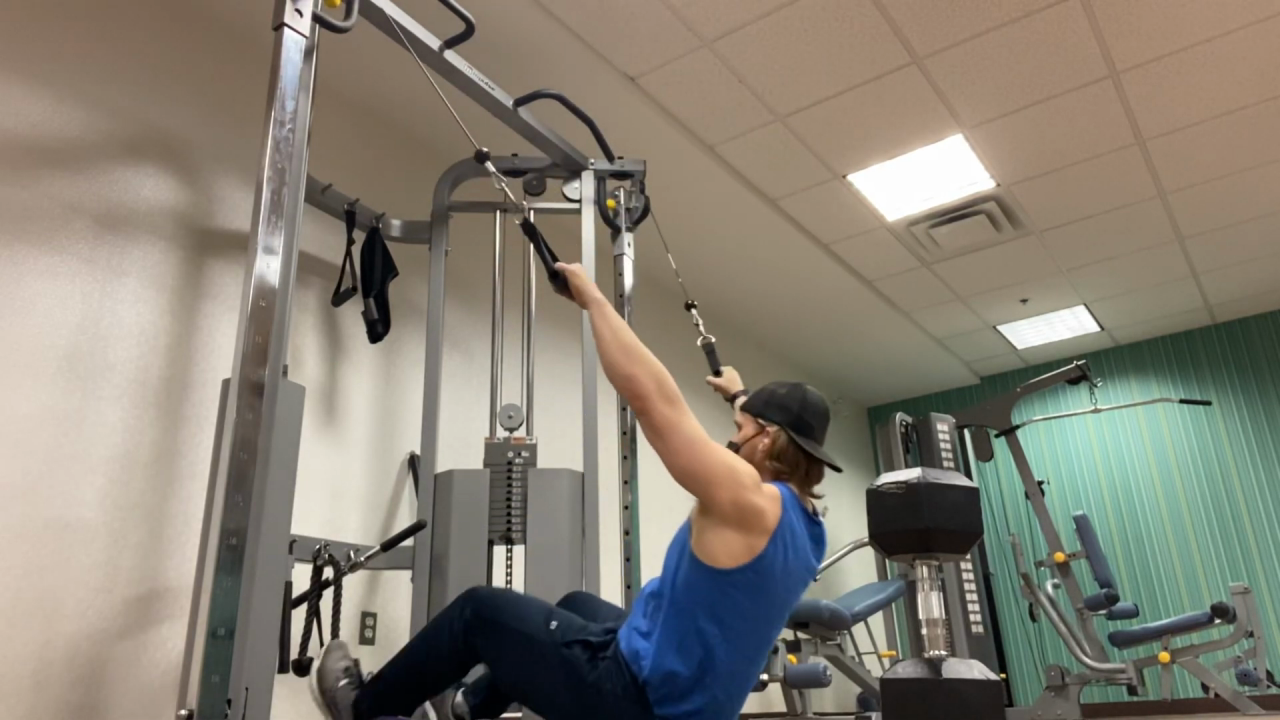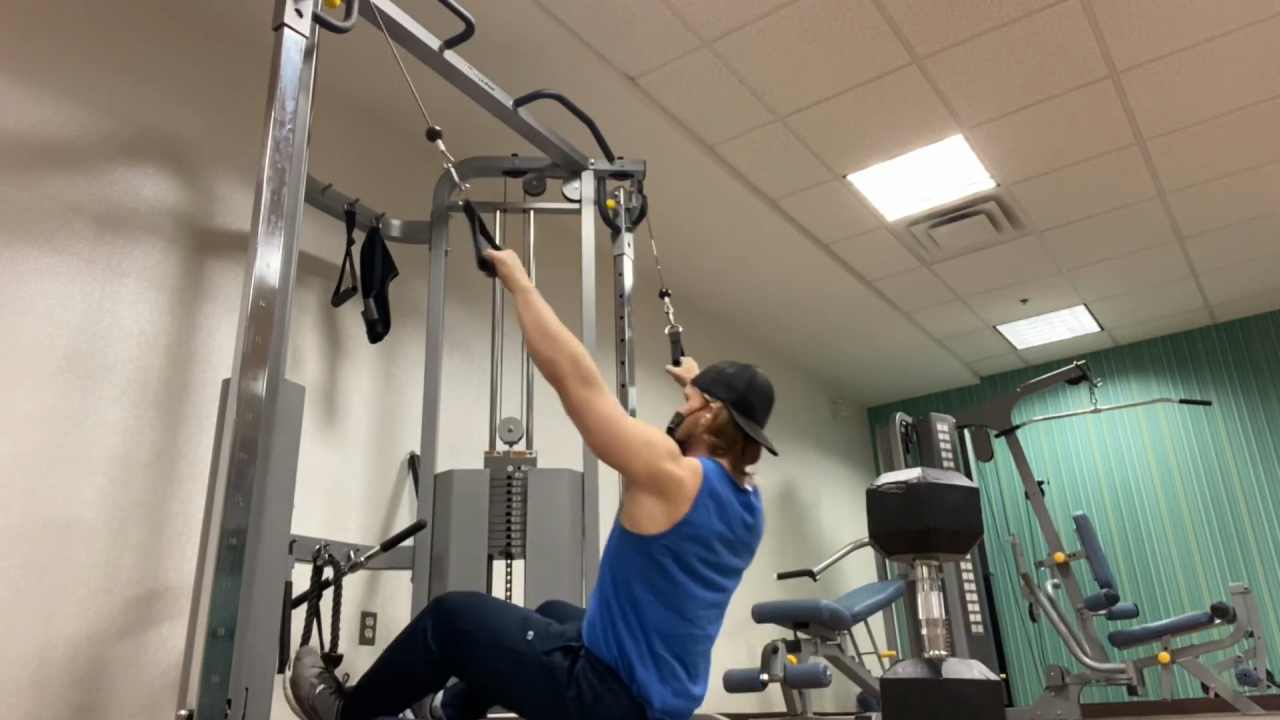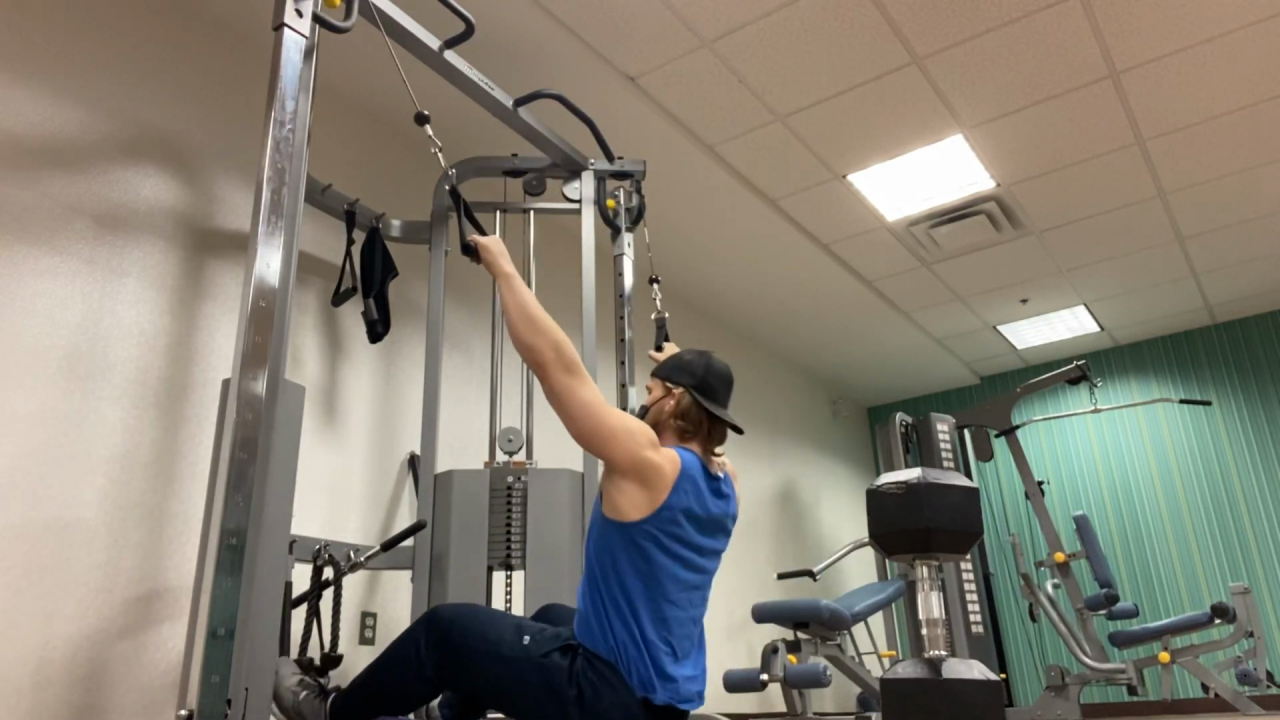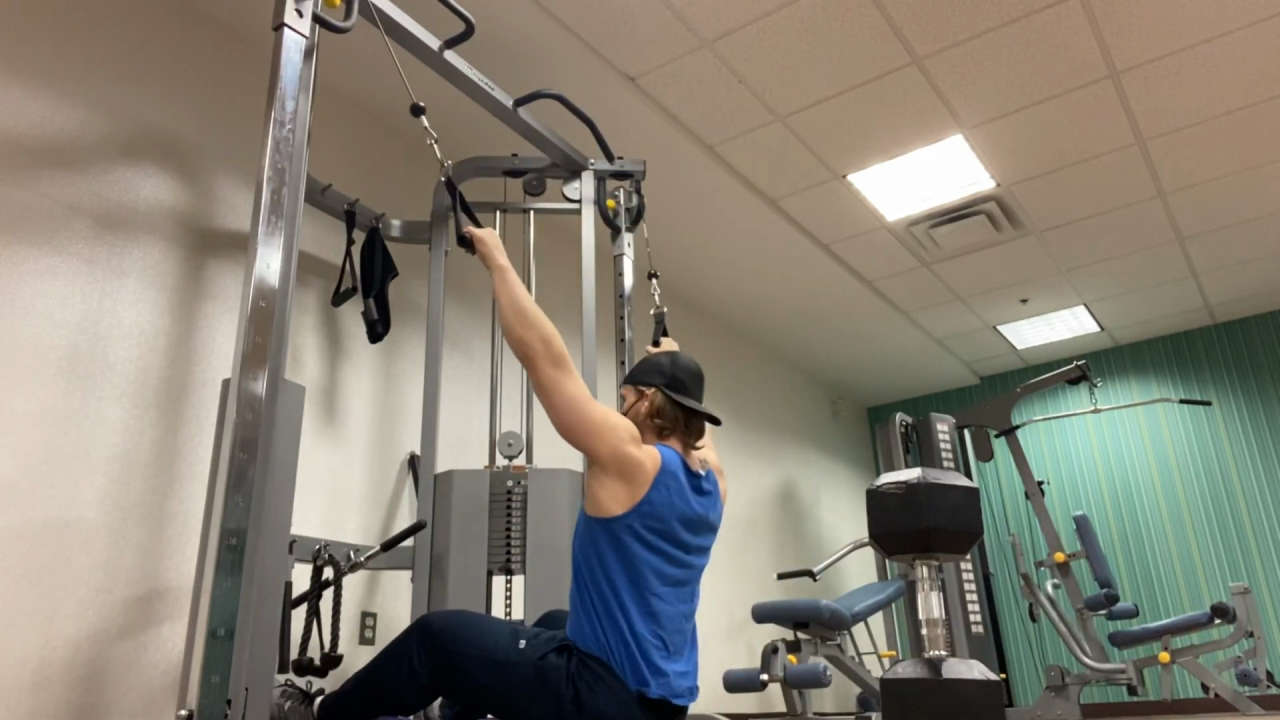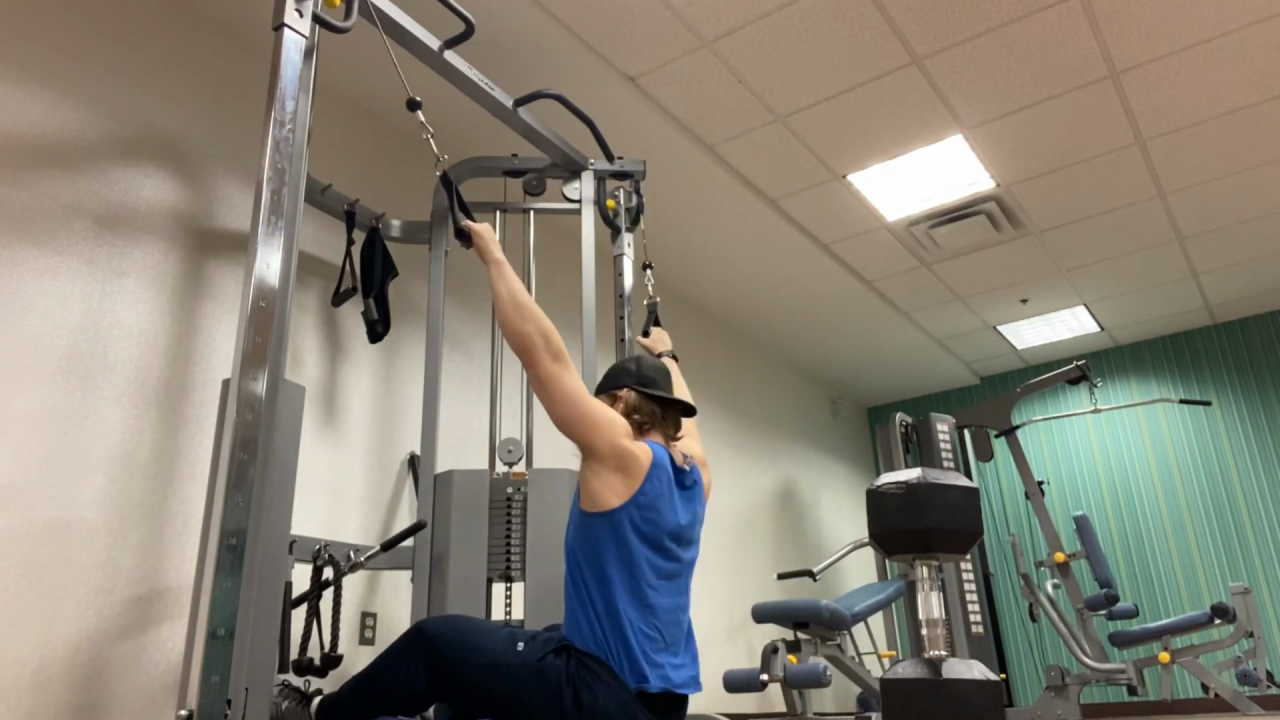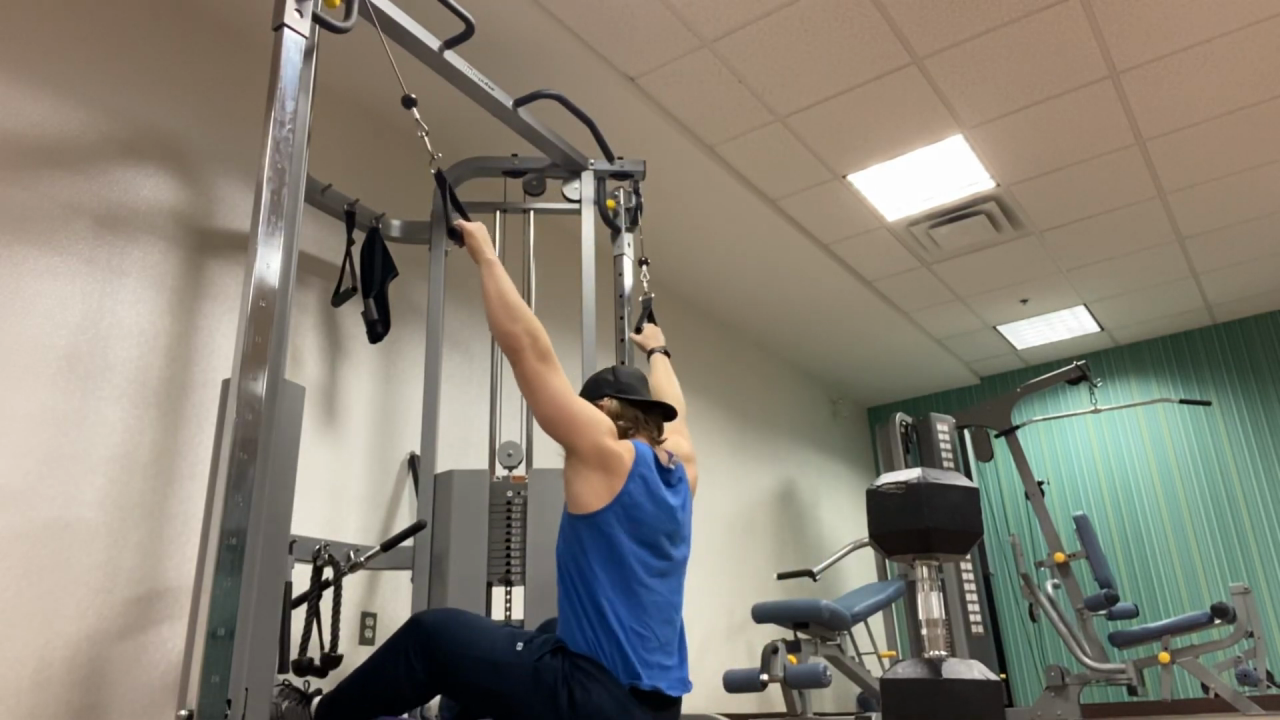
dt=0.3s
person 1, frame 1
left shoulder: (748, 502)
right shoulder: (804, 524)
left elbow: (652, 396)
right elbow: (773, 436)
left wrist: (592, 297)
right wrist: (738, 394)
left knee: (483, 610)
right knee: (580, 608)
person 1, frame 2
left shoulder: (672, 474)
right shoulder: (746, 498)
left elbow: (573, 378)
right elbow: (722, 423)
left wrist: (520, 284)
right wrist: (695, 379)
left knee: (454, 616)
right knee: (556, 617)
person 1, frame 3
left shoulder: (647, 462)
right shoulder: (723, 482)
left elbow: (554, 363)
right elbow: (703, 414)
left wrist: (503, 268)
right wrist: (677, 364)
left knee: (448, 628)
right knee: (555, 620)
person 1, frame 4
left shoulder: (630, 459)
right shoulder: (709, 478)
left elbow: (545, 357)
right elbow: (690, 420)
left wrist: (497, 261)
right wrist: (669, 360)
left knee: (440, 636)
right knee: (554, 628)
person 1, frame 5
left shoulder: (621, 453)
right shoulder: (692, 467)
left elbow: (541, 351)
right elbow: (679, 409)
left wrist: (494, 256)
right wrist: (664, 355)
left knee: (437, 640)
right knee: (551, 642)
person 1, frame 6
left shoulder: (607, 454)
right shoulder: (679, 465)
left elbow: (529, 350)
right elbow: (671, 411)
left wrist: (485, 255)
right wrist: (656, 350)
left knee: (434, 635)
right knee: (549, 636)
